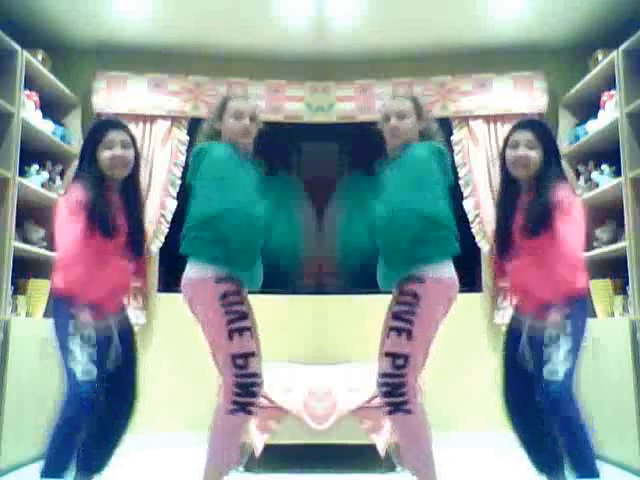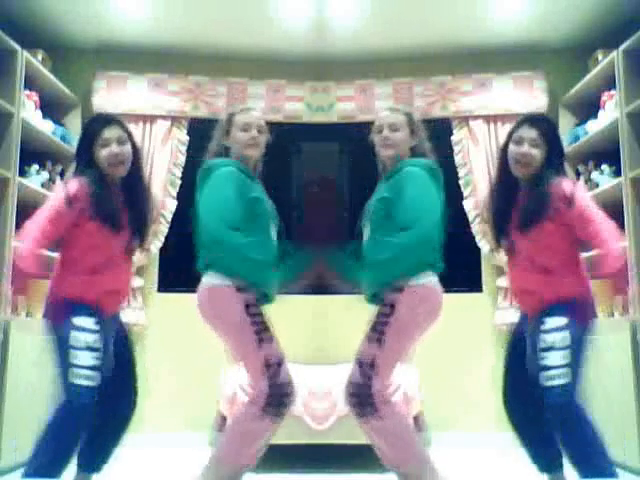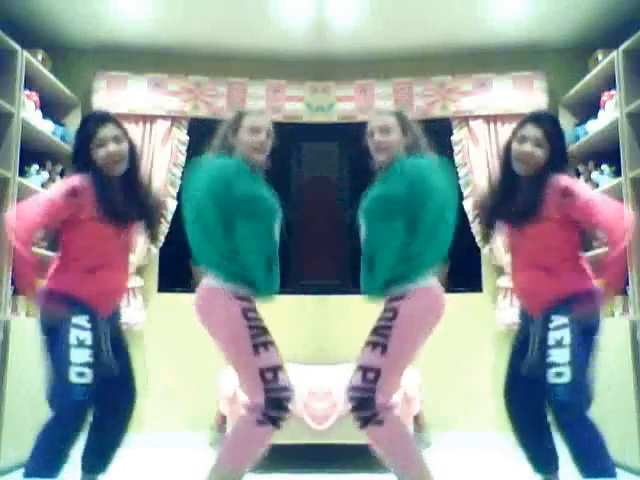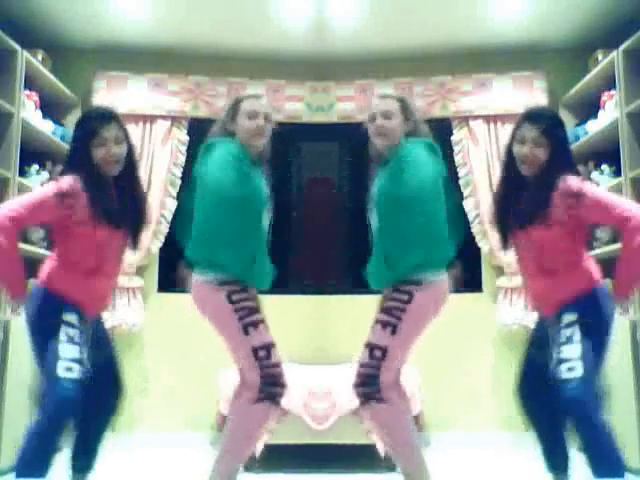
dt=1s
person 1, frame 1
left shoulder: (238, 165)
right shoulder: (218, 160)
left elbow: (251, 215)
right elbow: (236, 211)
left hip: (228, 281)
right hip: (213, 279)
left knee: (243, 385)
right knee: (242, 385)
person 1, frame 2
left shoulder: (250, 182)
right shoulder: (226, 176)
right elbow: (218, 235)
left wrist: (293, 264)
right wrist: (270, 273)
left hip: (244, 293)
right hip: (228, 291)
left knee: (273, 391)
right knee: (274, 389)
person 1, frame 3
left shoulder: (253, 184)
right shoulder: (223, 172)
right elbow: (199, 194)
right wrist: (216, 264)
left hip: (236, 299)
right hip: (224, 296)
left knee: (278, 397)
right knee: (273, 400)
person 1, frame 4
left shoulder: (253, 168)
right shoulder: (228, 157)
right elbow: (214, 190)
right wrist: (207, 258)
left hip: (239, 285)
right hip: (221, 284)
left knee: (257, 383)
right knee: (268, 382)
person 2, frame 1
left shoulder: (420, 158)
right shoulder: (399, 168)
left elbow: (418, 210)
right elbow: (388, 217)
left hip: (427, 279)
right hip: (410, 282)
left knee: (396, 384)
right knee: (396, 385)
person 2, frame 2
left shoulder: (413, 176)
right shoulder: (389, 182)
left elbow: (421, 236)
left wrist: (368, 273)
right wrist: (349, 267)
left hip: (411, 292)
right hip: (396, 295)
left knee: (365, 390)
right knee: (365, 392)
person 2, frame 3
left shoulder: (414, 172)
right shoulder: (387, 184)
left elbow: (442, 193)
left wrist: (423, 263)
left hip: (415, 296)
right hip: (403, 299)
left knee: (367, 399)
right knee: (361, 397)
person 2, frame 4
left shoulder: (412, 157)
right shoulder: (387, 168)
left elbow: (426, 188)
left wrist: (432, 257)
left hip: (418, 283)
right hip: (401, 284)
left knee: (371, 382)
right knee: (383, 383)
person 3, frame 1
left shoulder: (558, 195)
right shoulder: (512, 201)
left elbow: (569, 253)
right elbow: (502, 256)
left wrist: (549, 314)
right wrist: (496, 289)
left hip: (561, 305)
right hip: (526, 311)
left knee: (556, 394)
right knee: (518, 398)
person 3, frame 2
left shoulder: (561, 191)
right shoulder: (507, 196)
left elbow: (607, 237)
left hip: (563, 308)
right hip: (531, 311)
left knee: (559, 401)
right knee: (517, 397)
person 3, frame 3
left shoulder: (562, 188)
right shoulder: (511, 193)
left elbow: (621, 222)
left wrist: (607, 286)
left hip: (570, 308)
right hip: (535, 311)
left knee: (565, 401)
right knee: (518, 396)
person 3, frame 4
left shoulder: (569, 189)
right shoulder: (514, 193)
left hip: (580, 305)
right hip: (551, 310)
left knee: (577, 398)
right knee: (532, 392)
person 4, frame 1
left shoulder: (127, 200)
right shoulder: (80, 195)
right elbow: (71, 253)
left wrist: (144, 291)
right wrist: (87, 311)
left hip: (112, 312)
right hip: (78, 305)
left knee: (122, 398)
right knee: (84, 393)
person 4, frame 2
left shoulder: (132, 196)
right shoulder: (78, 191)
right elbow: (31, 236)
left hip: (108, 312)
right hip: (76, 308)
left knee: (123, 398)
right knee: (79, 401)
person 4, frame 3
left shoulder: (128, 193)
right shoulder: (77, 188)
right elbow: (18, 222)
right wrist: (32, 287)
left hip: (104, 311)
right hip: (69, 309)
left knee: (121, 397)
right knee: (73, 402)
person 4, frame 4
left shoulder: (125, 192)
right shoulder: (70, 188)
left hip: (89, 310)
right hip: (59, 305)
left knee: (107, 392)
right knee: (63, 398)
